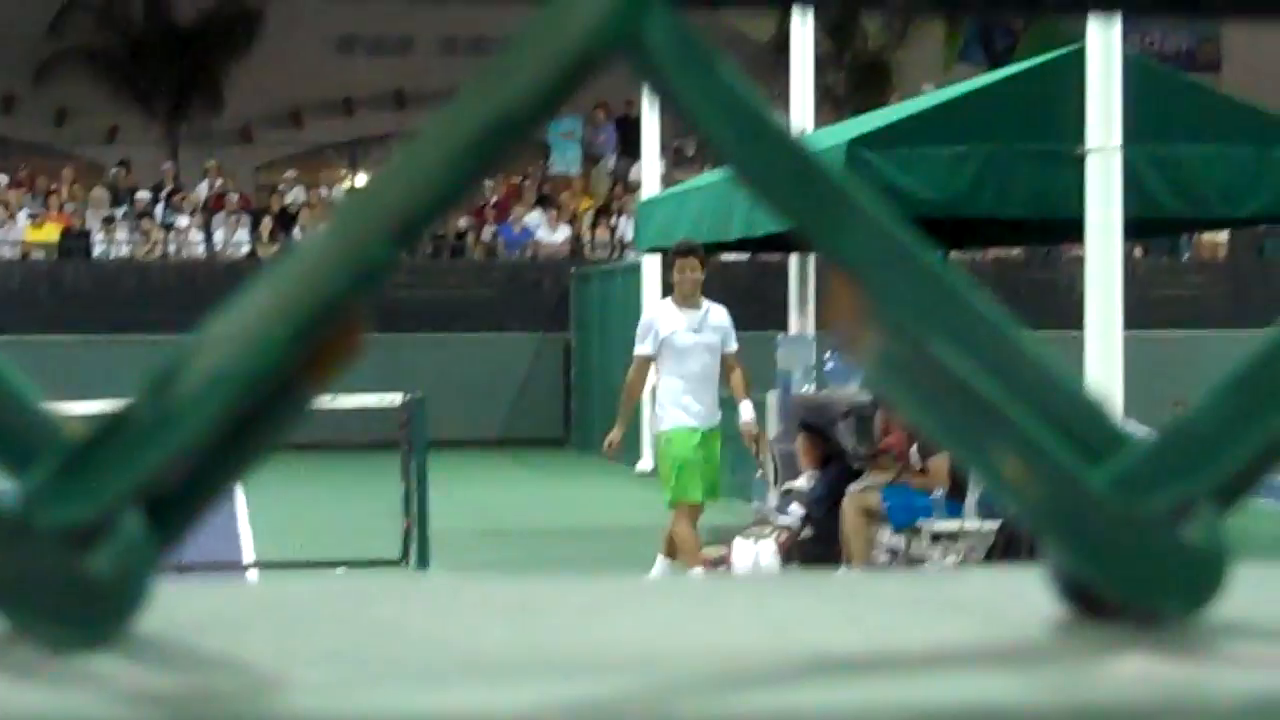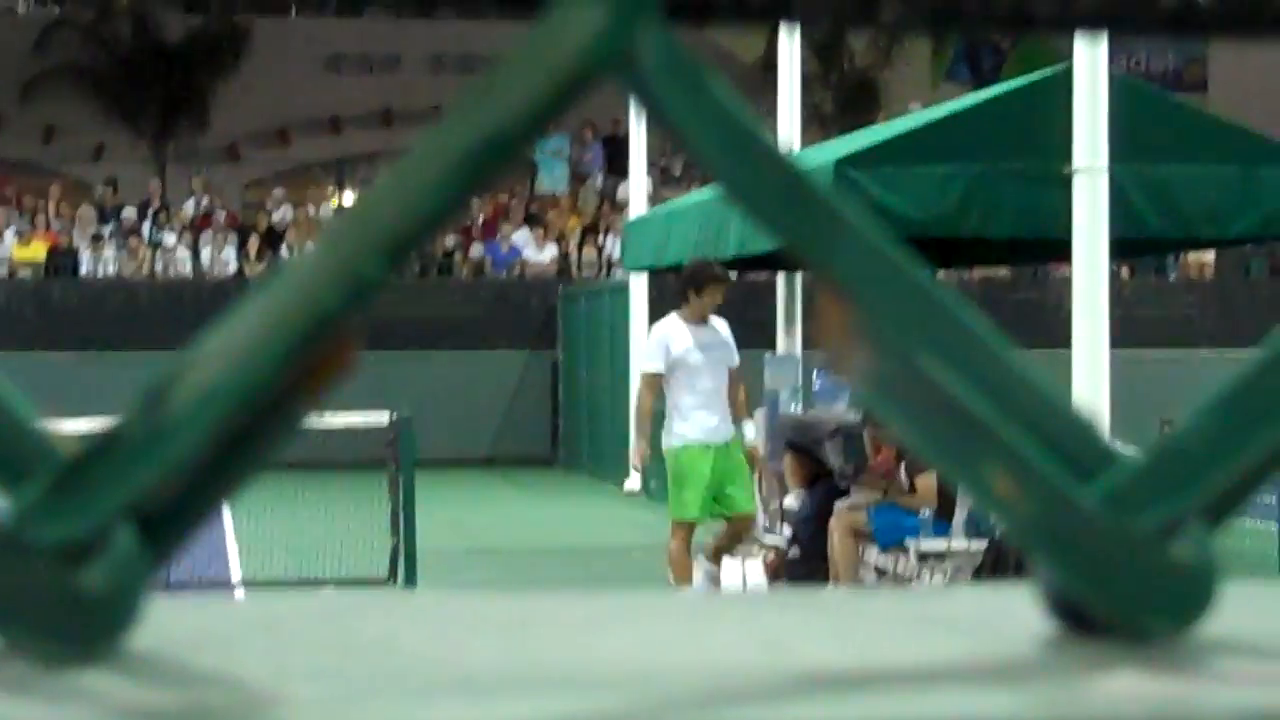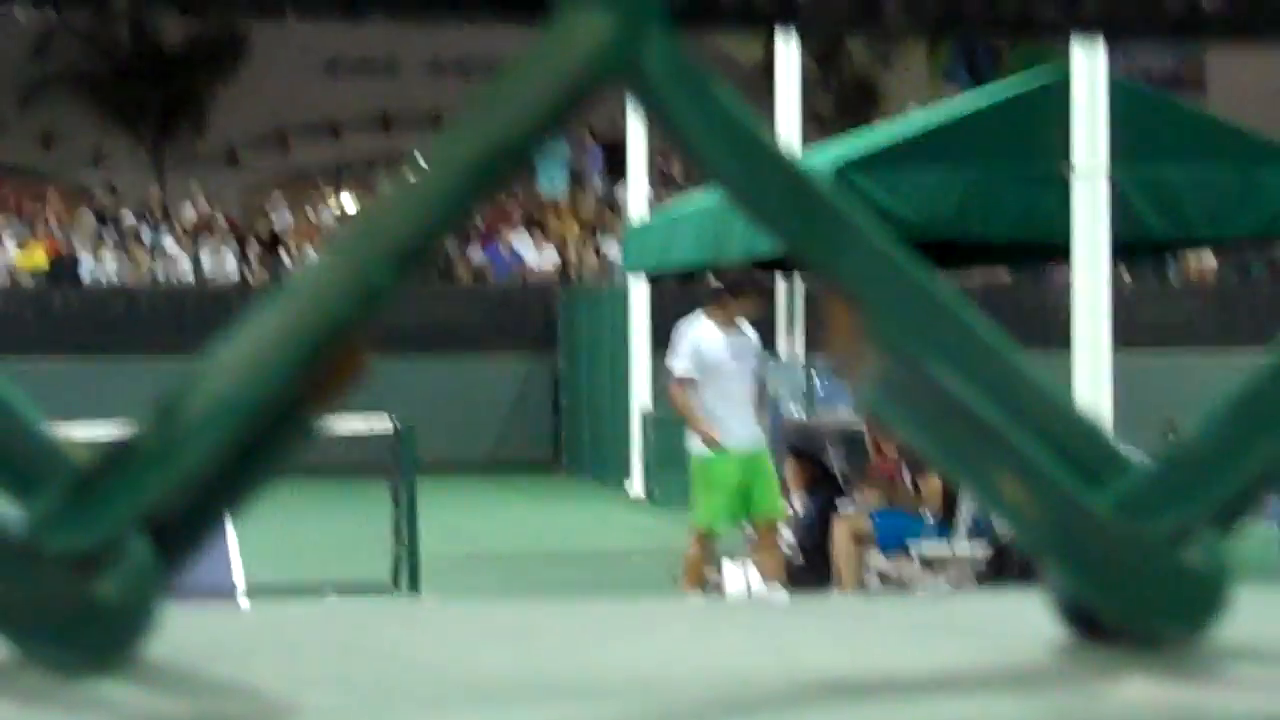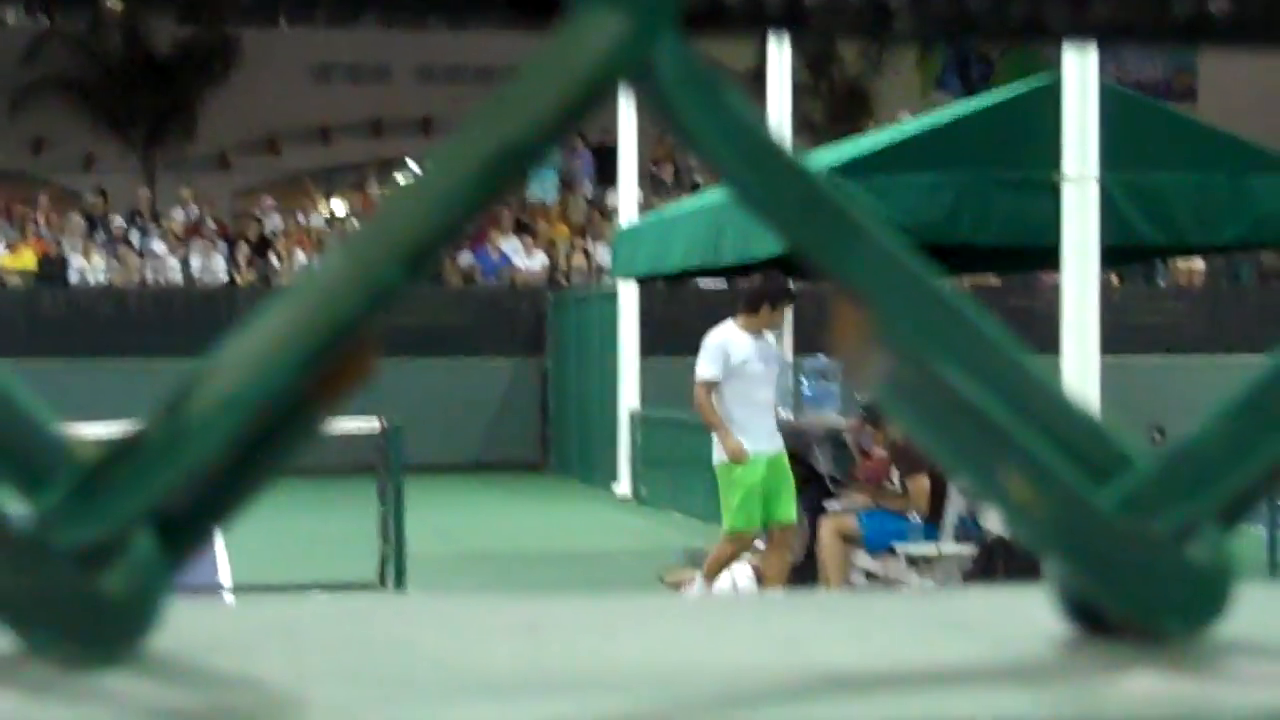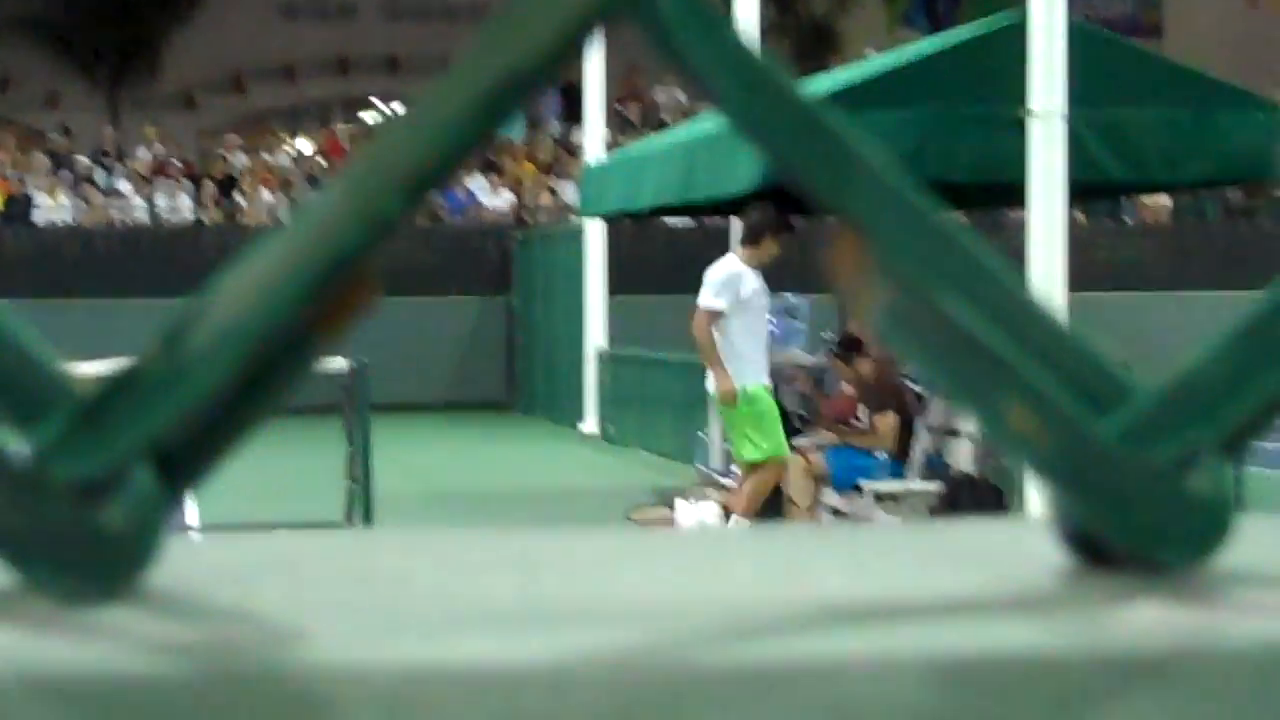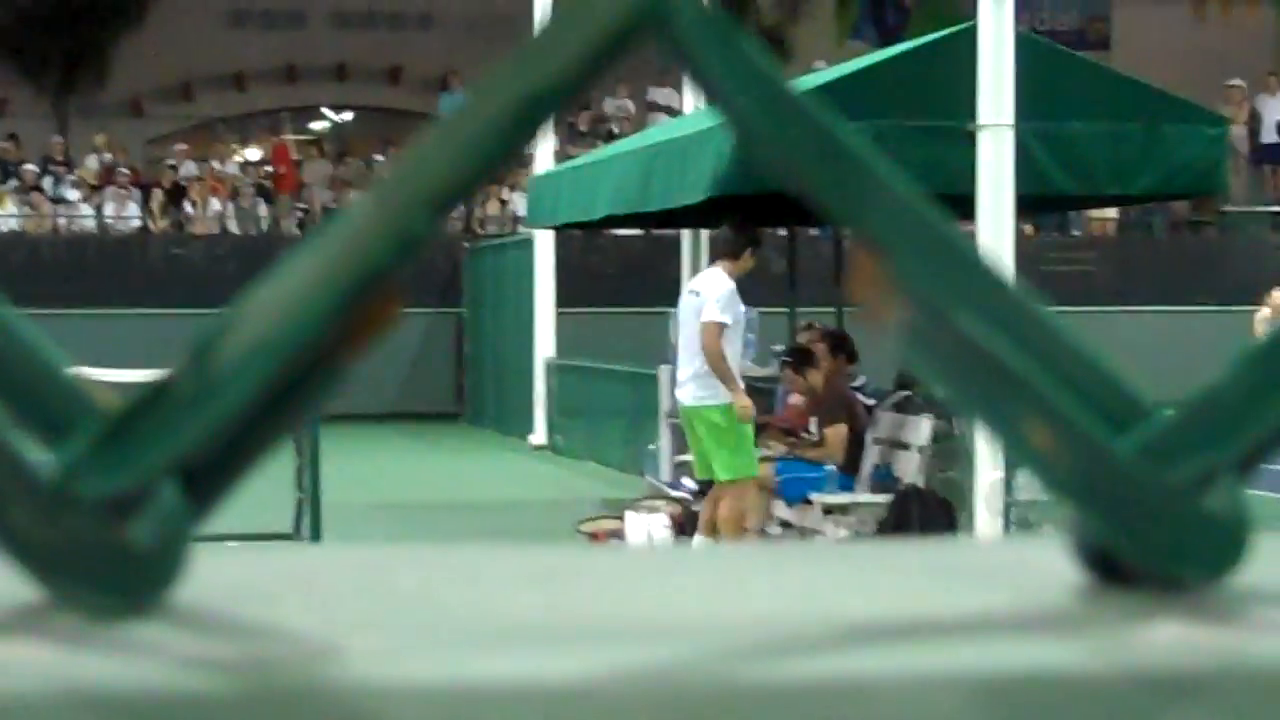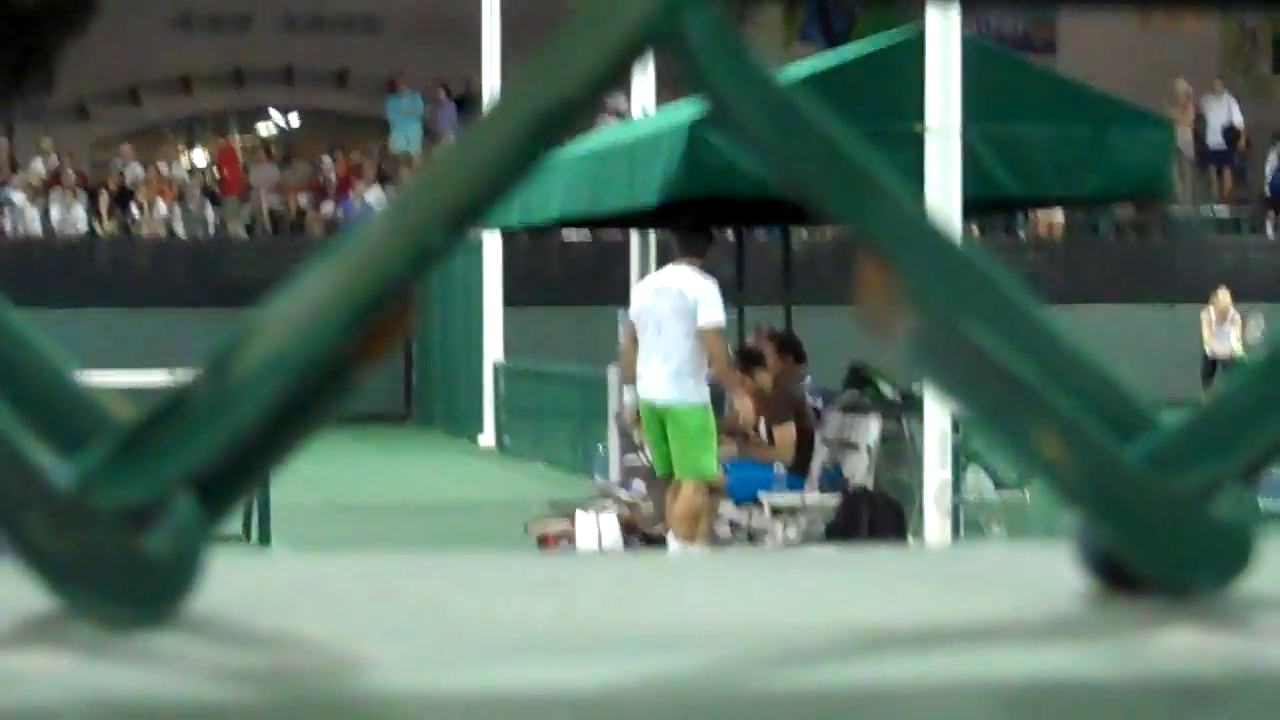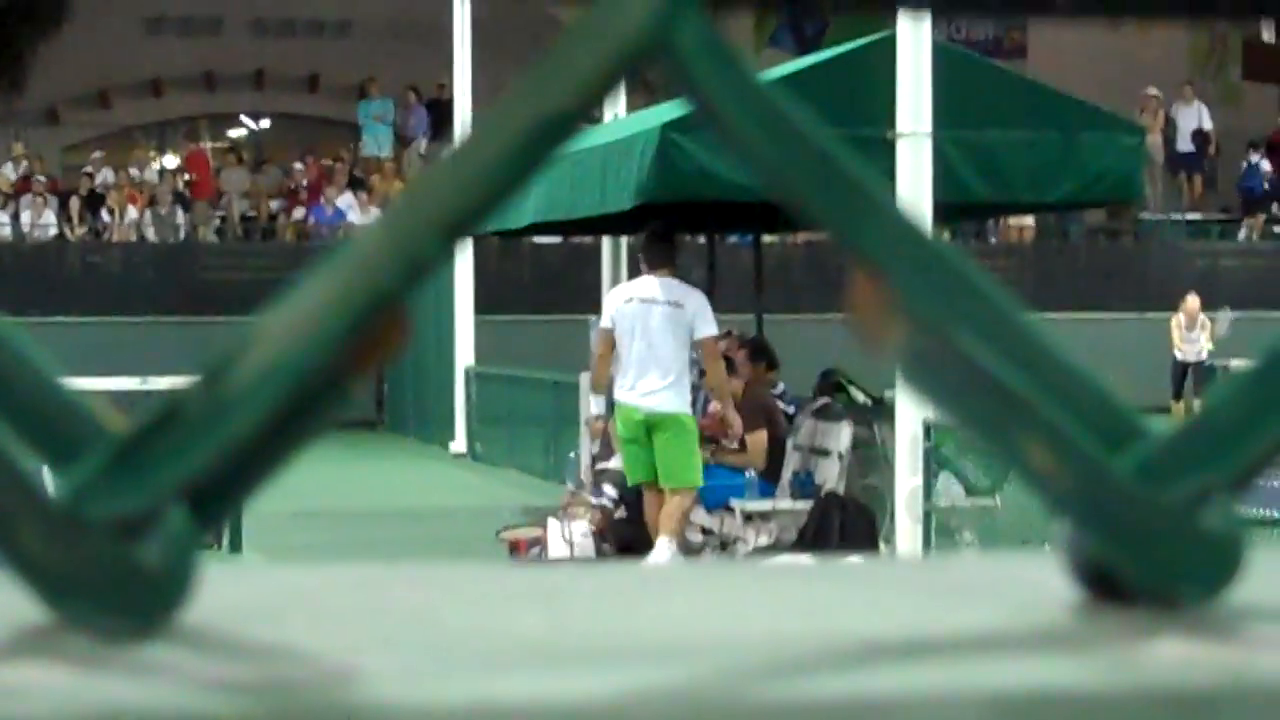
dt=0.2s
person 1, frame 1
left shoulder: (720, 315)
right shoulder: (656, 317)
left elbow: (732, 368)
right elbow: (637, 374)
left wrist: (746, 412)
right wrist: (620, 425)
left hip: (710, 425)
right hip: (675, 427)
left knee: (691, 509)
right knee: (685, 507)
left ankle: (662, 571)
person 1, frame 2
left shoulder: (722, 329)
right shoulder: (664, 333)
right elbow: (647, 390)
left wrist: (747, 431)
right wrist: (641, 440)
left hip: (726, 441)
right hip: (686, 444)
left knee: (745, 518)
right knee: (684, 525)
left ankle: (707, 567)
person 1, frame 3
left shoulder: (749, 335)
right shoulder: (693, 335)
right elbow: (677, 388)
left wrist: (761, 434)
right wrist: (702, 428)
left hip: (753, 446)
right hip: (714, 451)
left knee: (768, 525)
right knee: (705, 533)
person 1, frame 4
left shoulder: (769, 342)
right shoulder: (721, 340)
right elbow: (701, 394)
right wrist: (725, 436)
left hip: (774, 453)
right hip: (738, 456)
left knee: (783, 532)
right knee: (741, 536)
right ankle: (699, 589)
person 1, frame 5
left shoulder: (752, 274)
right shoulder: (727, 272)
right elbow: (701, 326)
right wrist: (720, 375)
left hip: (757, 384)
right hip: (739, 388)
left knee: (756, 467)
right knee: (774, 462)
person 1, frame 6
left shoulder: (699, 284)
right shoulder: (722, 286)
right elbow: (710, 343)
right wrist: (737, 391)
left hip: (693, 398)
right hip: (714, 401)
left knee: (723, 482)
right knee: (738, 484)
person 1, frame 7
left shoulder: (644, 285)
right shoulder: (703, 285)
left elbow: (628, 345)
right elbow: (714, 347)
left wrist: (629, 395)
right wrist: (736, 393)
left hip: (649, 395)
right hip: (686, 398)
left knee: (677, 479)
right knee: (694, 482)
left ankle: (683, 548)
person 1, frame 8
left shoulder: (617, 295)
right shoulder: (692, 298)
left elbow: (601, 355)
right elbow: (712, 360)
left wrist: (597, 405)
right wrist: (728, 408)
left hip: (628, 406)
right hip: (673, 408)
left knee: (652, 488)
right knee: (681, 490)
left ankle: (663, 559)
right ankle: (662, 556)
